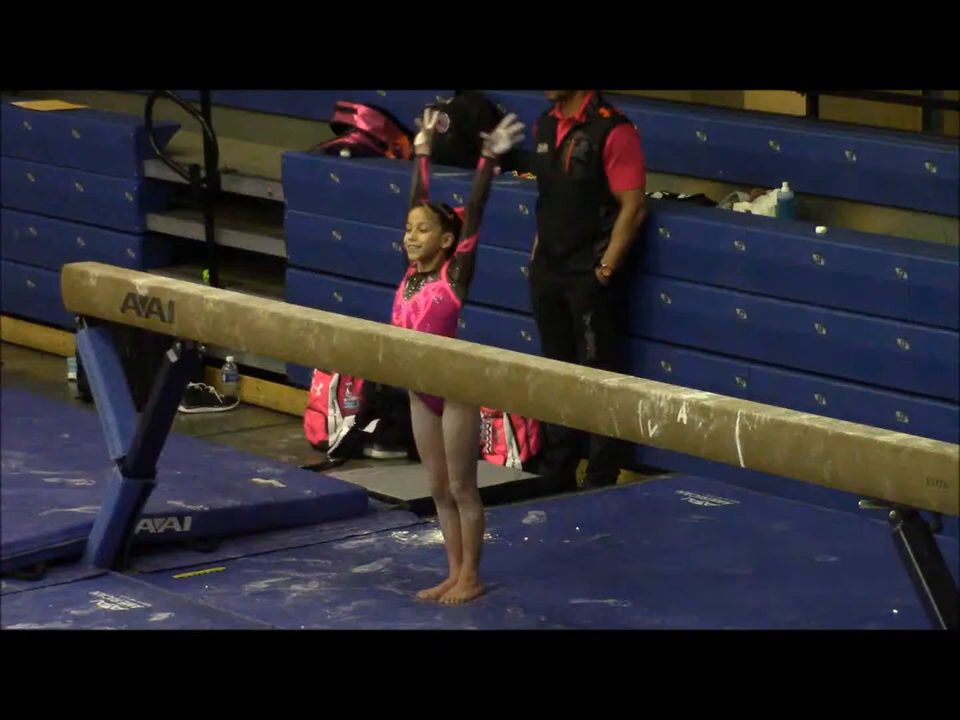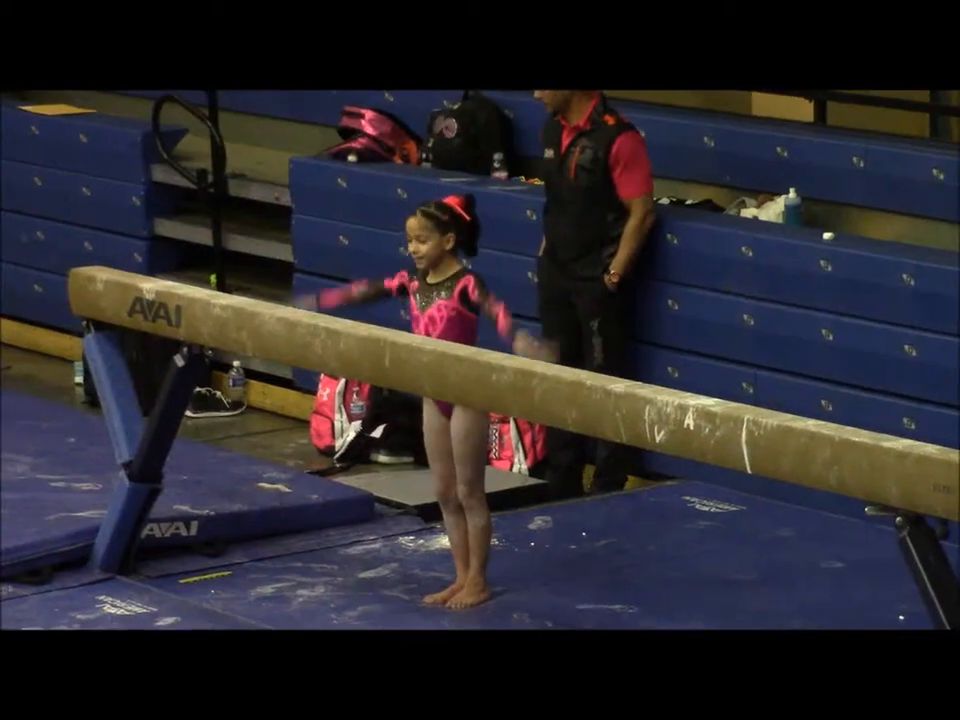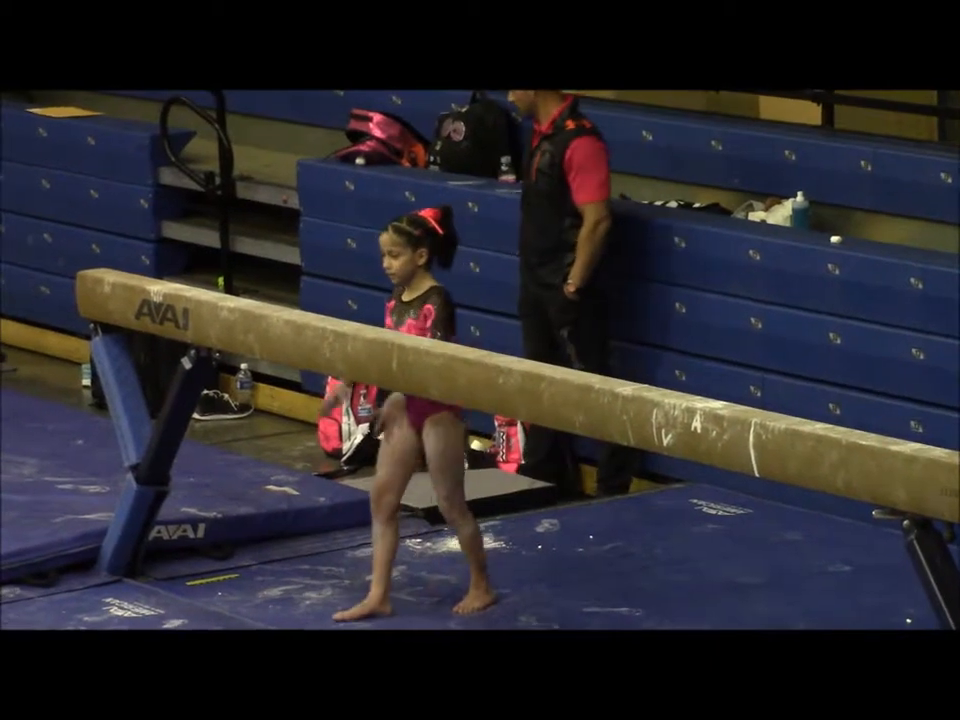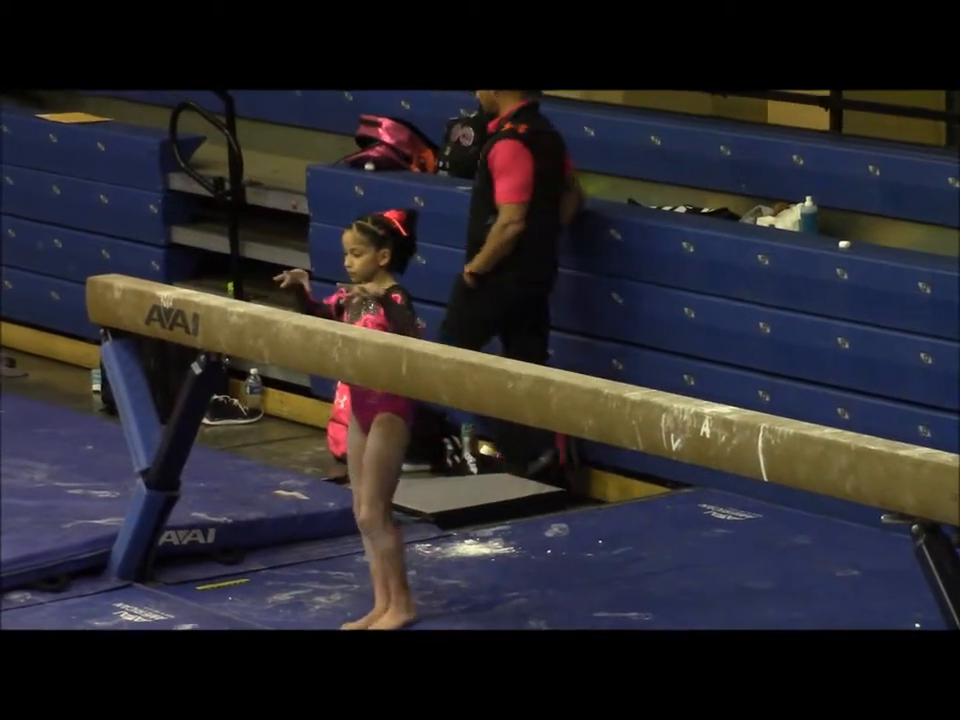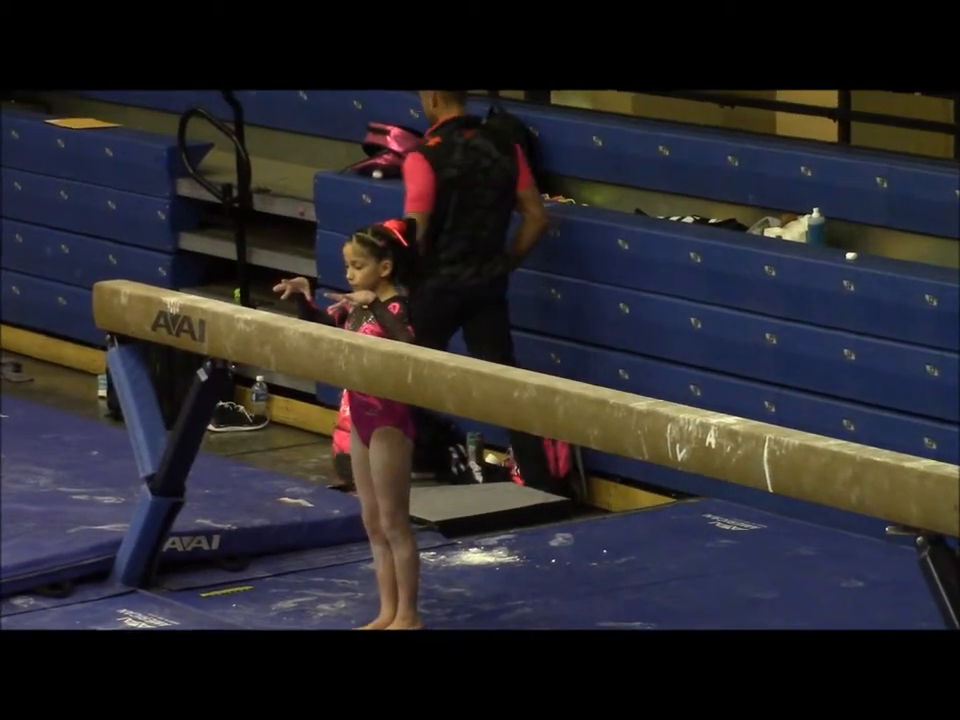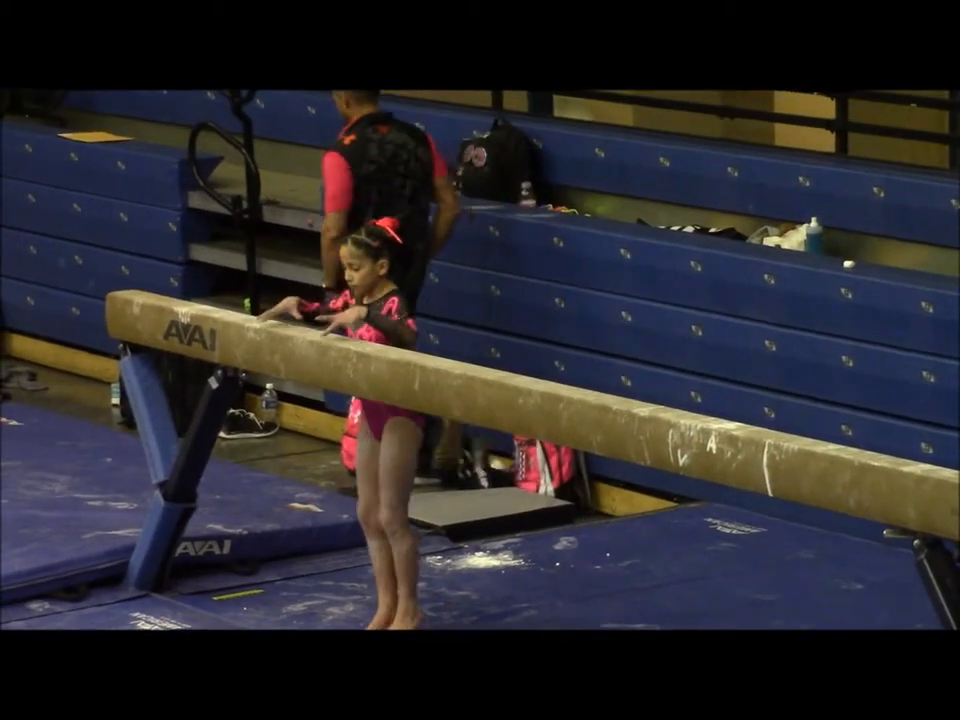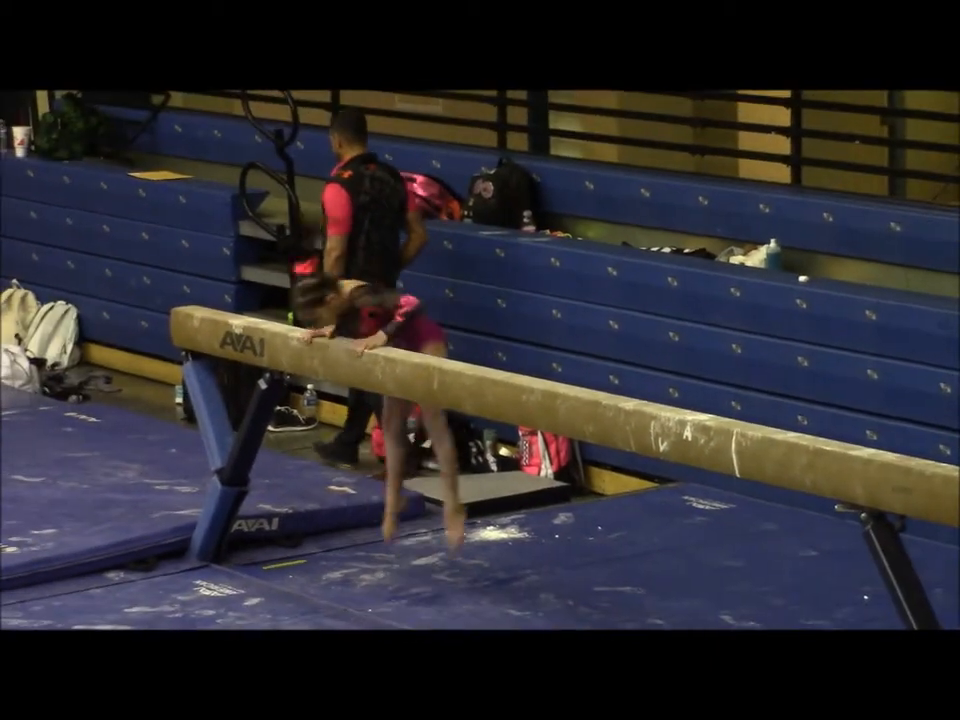
dt=0.5s
person 1, frame 1
left shoulder: (454, 275)
right shoulder: (412, 272)
left elbow: (474, 213)
right elbow: (419, 202)
left wrist: (487, 159)
right wrist: (422, 151)
right hip: (420, 391)
left knee: (462, 488)
right knee: (439, 489)
left ankle: (471, 577)
right ankle: (454, 573)
person 1, frame 2
left shoulder: (465, 282)
right shoulder: (412, 281)
left elbow: (493, 308)
right elbow: (369, 291)
left wrist: (518, 338)
right wrist: (321, 301)
right hip: (434, 394)
left knee: (469, 493)
right knee: (446, 494)
left ankle: (476, 582)
right ankle: (460, 577)
person 1, frame 3
left shoulder: (436, 302)
right shoulder: (396, 300)
left wrist: (399, 397)
left hip: (438, 409)
right hip: (407, 406)
left knee: (451, 505)
right knee: (381, 499)
left ankle: (481, 585)
right ankle: (378, 595)
person 1, frame 4
left shoulder: (394, 297)
right shoulder: (352, 294)
left elbow: (414, 336)
right elbow: (318, 316)
left wrist: (383, 298)
right wrist: (301, 288)
left hip: (388, 410)
right hip: (360, 408)
left knee: (373, 513)
right knee: (364, 515)
left ankle: (401, 603)
right ankle: (382, 604)
person 1, frame 5
left shoulder: (394, 308)
right shoulder: (353, 306)
left elbow: (406, 345)
right elbow: (318, 324)
left wrist: (374, 304)
right wrist: (303, 296)
left hip: (389, 423)
right hip: (361, 419)
left knee: (394, 524)
right knee: (373, 523)
left ankle: (408, 616)
right ankle: (387, 613)
person 1, frame 6
left shoulder: (393, 303)
right shoulder: (352, 298)
left elbow: (408, 337)
right elbow: (317, 314)
left wrist: (364, 315)
right wrist: (295, 305)
left hip: (400, 418)
right hip: (372, 417)
left knee: (391, 518)
right knee: (369, 517)
left ankle: (409, 609)
right ankle: (387, 607)
person 1, frame 7
left shoulder: (358, 296)
right shoulder: (336, 299)
left elbow: (411, 308)
left wrist: (382, 336)
right wrist: (326, 330)
left hip: (424, 342)
right hip: (400, 347)
left knee: (435, 426)
right knee: (392, 429)
left ankle: (452, 506)
right ankle: (393, 504)
person 2, frame 1
left shoulder: (612, 129)
right shoulder: (546, 124)
left elbow: (633, 207)
left wrist: (605, 270)
right wrist: (537, 253)
left hip: (590, 275)
right hip: (547, 269)
left ankle: (601, 481)
right ankle: (556, 473)
person 2, frame 2
left shoulder: (618, 136)
right shoulder: (553, 129)
left elbow: (642, 213)
left wrist: (614, 275)
right wrist: (546, 251)
left hip: (597, 279)
right hip: (555, 273)
left ankle: (608, 487)
right ankle: (561, 480)
person 2, frame 3
left shoulder: (579, 140)
right shoulder: (541, 132)
left elbow: (596, 221)
left wrist: (574, 284)
left hip: (567, 287)
right hip: (535, 278)
left ankle: (613, 489)
right ankle: (544, 473)
person 2, frame 4
left shoulder: (510, 142)
right shoulder: (542, 130)
left elbow: (511, 222)
right elbow: (571, 197)
left wrist: (475, 267)
left hip: (501, 273)
right hip: (536, 271)
right knee: (529, 369)
left ankle: (522, 449)
right ankle: (542, 478)
person 2, frame 5
left shoulder: (425, 155)
right shoulder: (503, 145)
left elbow: (414, 234)
right elbow: (536, 217)
left hip: (437, 283)
right hip: (488, 281)
right ankle: (540, 483)
person 2, frame 6
left shoulder: (341, 153)
right shoulder: (418, 139)
left elbow: (332, 228)
right elbow: (450, 205)
left wrist: (332, 281)
right wrist: (422, 257)
right hip: (410, 268)
person 2, frame 7
left shoulder: (339, 186)
right shoulder: (392, 178)
left elbow: (336, 251)
right elbow: (418, 233)
right hip: (381, 288)
right ankle: (347, 443)
